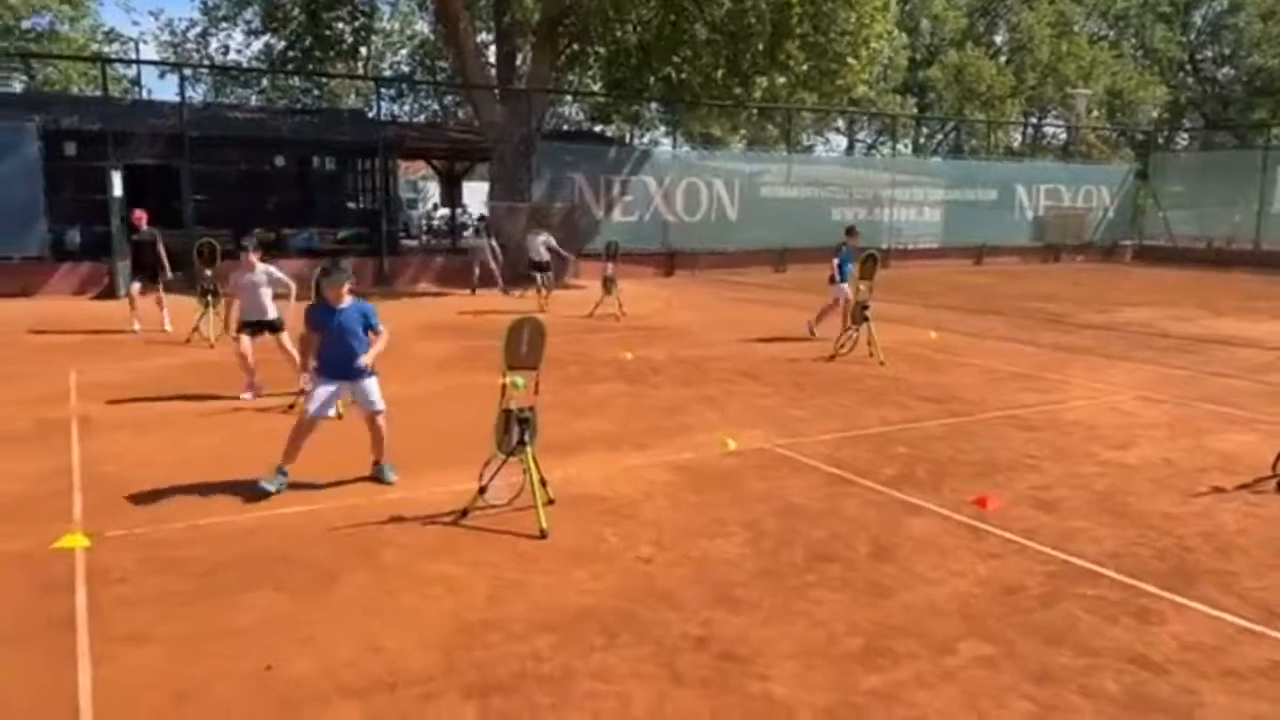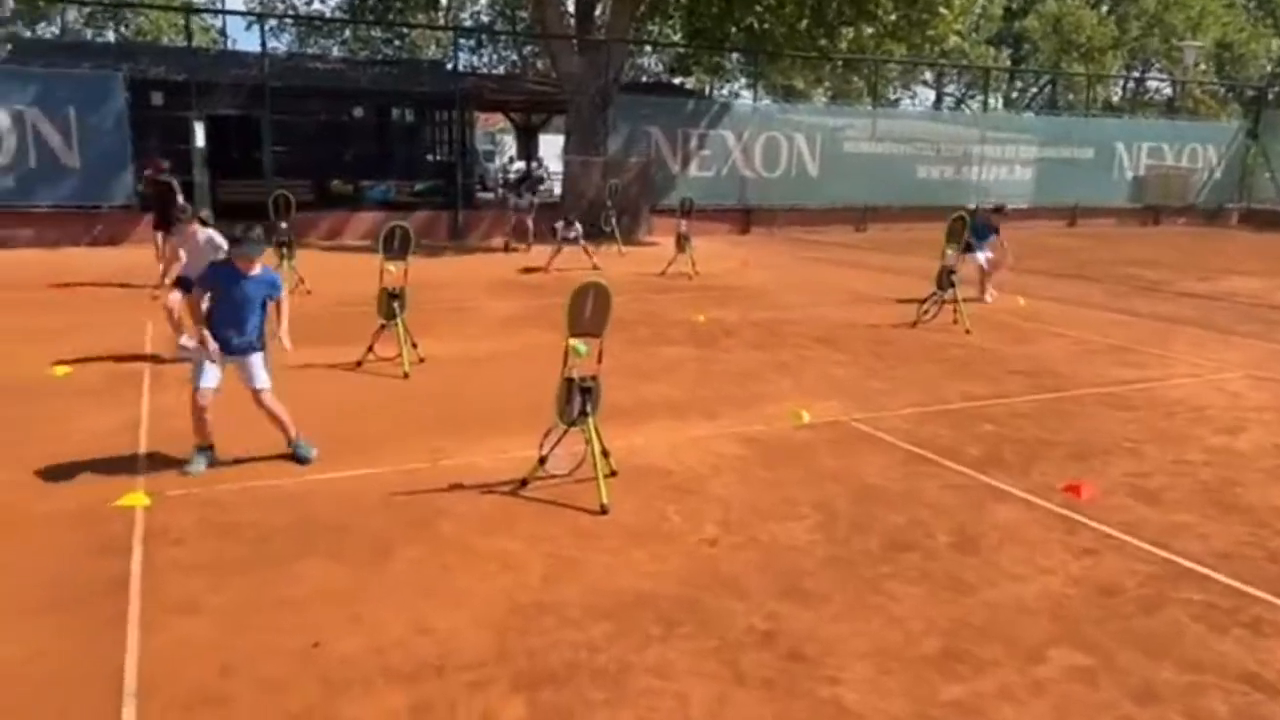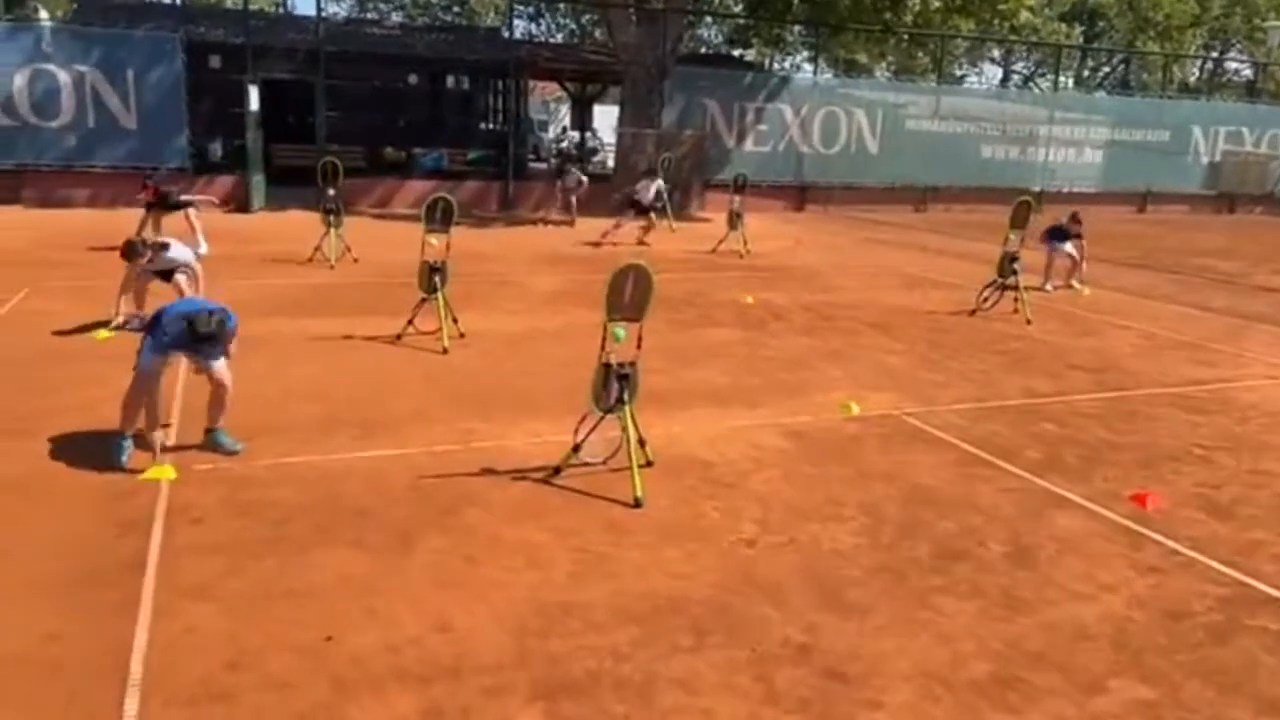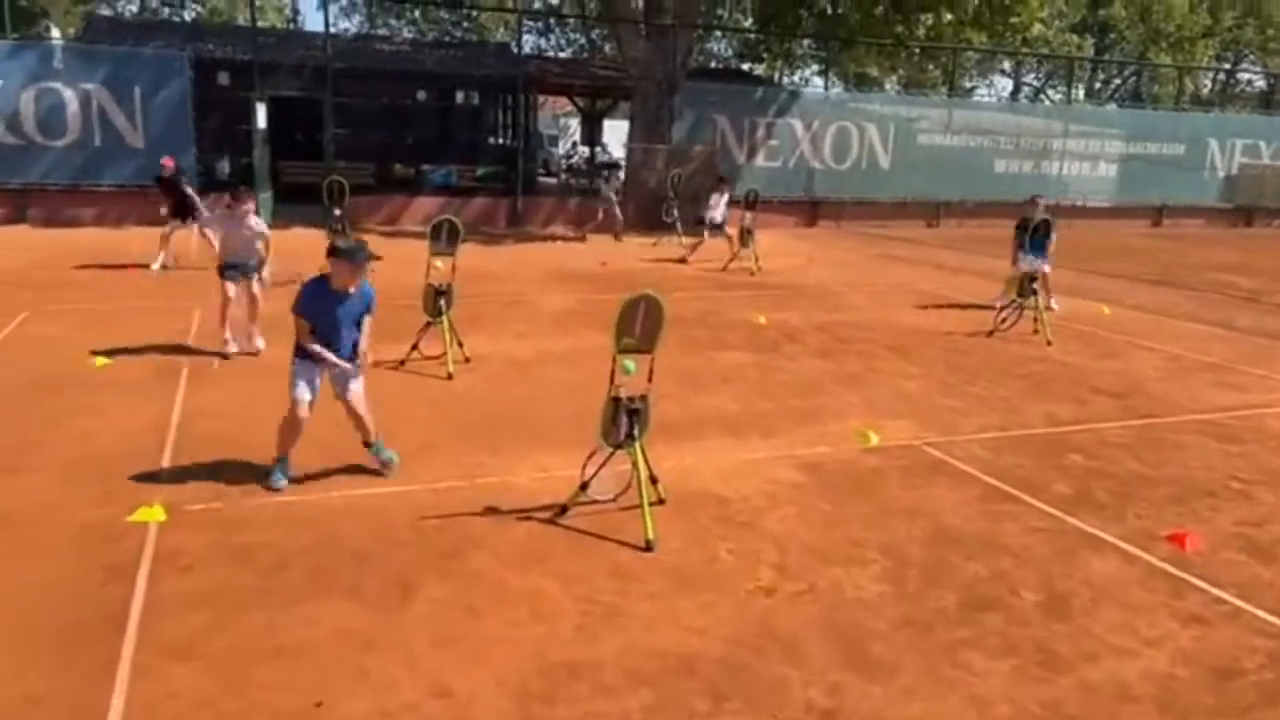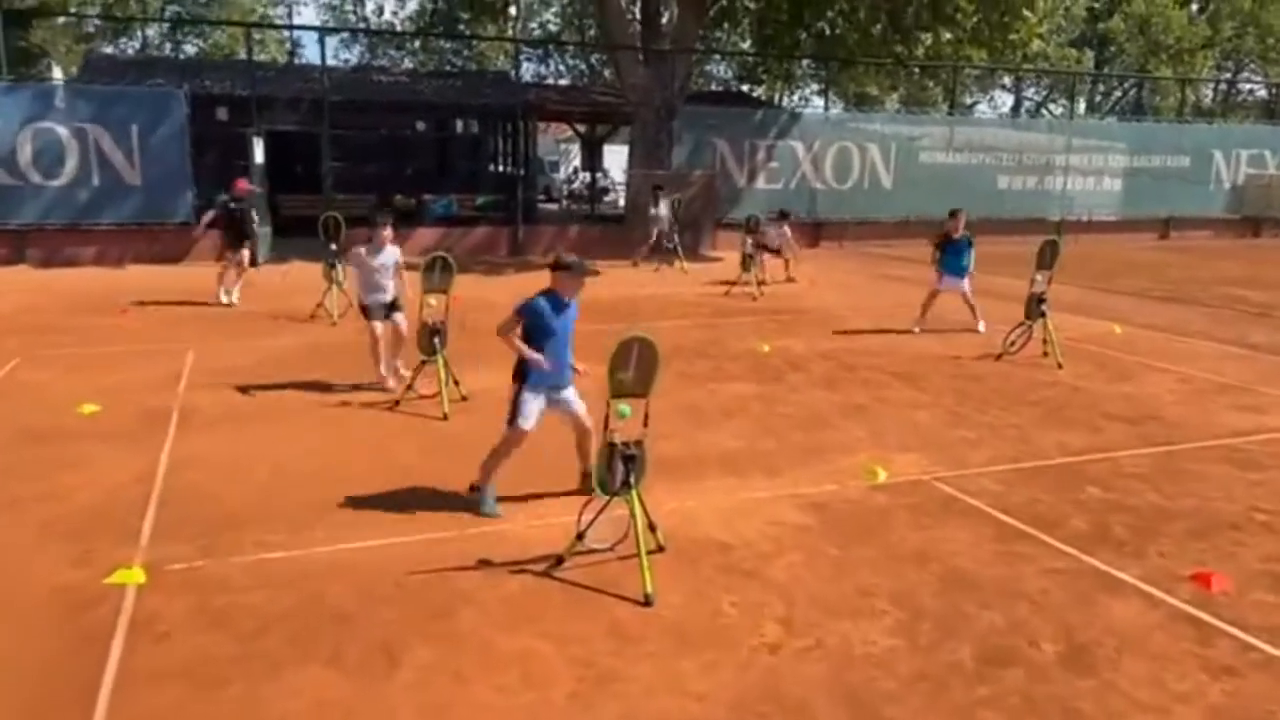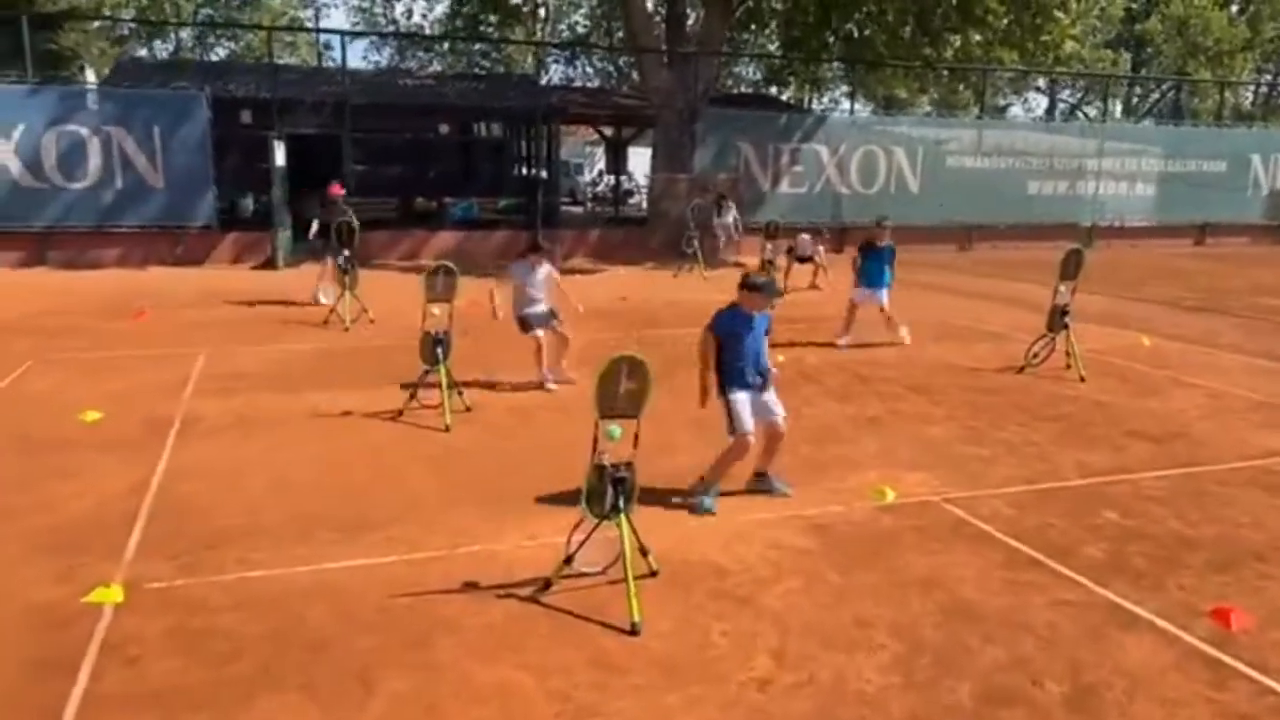
dt=0.5s
person 1, frame 1
left shoulder: (363, 309)
right shoulder: (315, 310)
left elbow: (382, 334)
right elbow: (307, 338)
left wrist: (370, 355)
right wrist: (304, 368)
left hip: (361, 375)
right hip: (326, 377)
left knee: (378, 422)
right knee: (307, 422)
left ankle: (380, 465)
right ankle: (282, 472)
person 1, frame 2
left shoulder: (269, 278)
right shoulder: (217, 270)
left elbow: (282, 300)
right elbow: (194, 299)
left wrist: (282, 330)
right wrist: (204, 333)
left hip: (251, 347)
right hip: (215, 345)
left knee: (264, 400)
right knee: (201, 400)
left ankle: (295, 442)
right ankle: (204, 450)
person 1, frame 3
left shoulder: (226, 322)
right shoulder: (168, 333)
right elbow: (152, 382)
left wrist: (229, 345)
right wrist: (153, 426)
right hip: (160, 334)
left knee: (223, 383)
right knee: (142, 380)
left ankle: (214, 432)
right ankle: (124, 438)
person 1, frame 4
left shoulder: (365, 292)
right shoulder: (311, 291)
right elbow: (302, 335)
left wrist: (363, 345)
right wrist: (332, 360)
left hip: (347, 359)
right hip: (310, 358)
left knee: (358, 409)
right knee: (298, 414)
left ankle: (374, 445)
right ankle: (281, 462)
person 1, frame 5
left shoulder: (570, 305)
right shoulder: (537, 305)
right elbow: (503, 330)
left wrist: (572, 363)
right wrist: (528, 354)
left hip: (561, 382)
right hip: (533, 384)
left knee: (586, 427)
right knee: (514, 439)
left ankle: (588, 477)
right ankle: (479, 489)
person 1, frame 6
left shoulder: (765, 317)
right shoulder: (724, 318)
right elbow: (706, 350)
left wrist: (768, 367)
right wrist: (706, 384)
left hip: (761, 385)
right hip: (735, 387)
left knee: (778, 430)
right knee: (746, 442)
left ankle: (761, 476)
right ankle: (704, 488)
